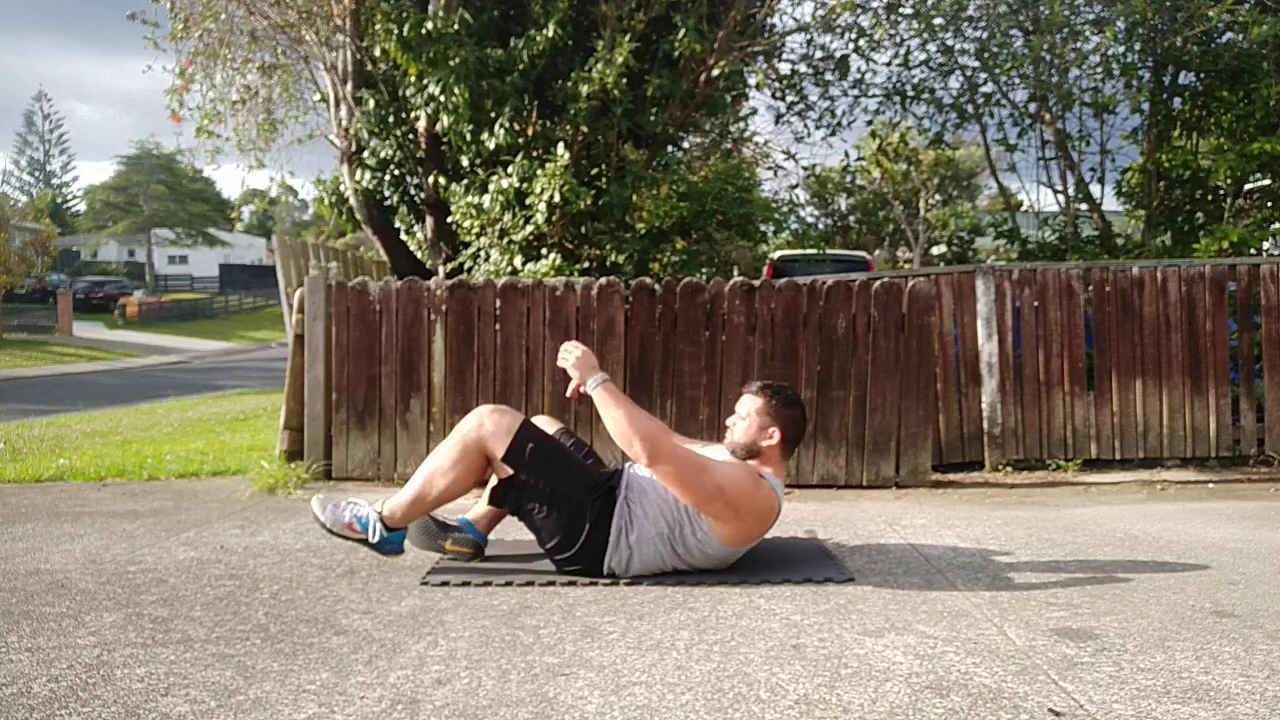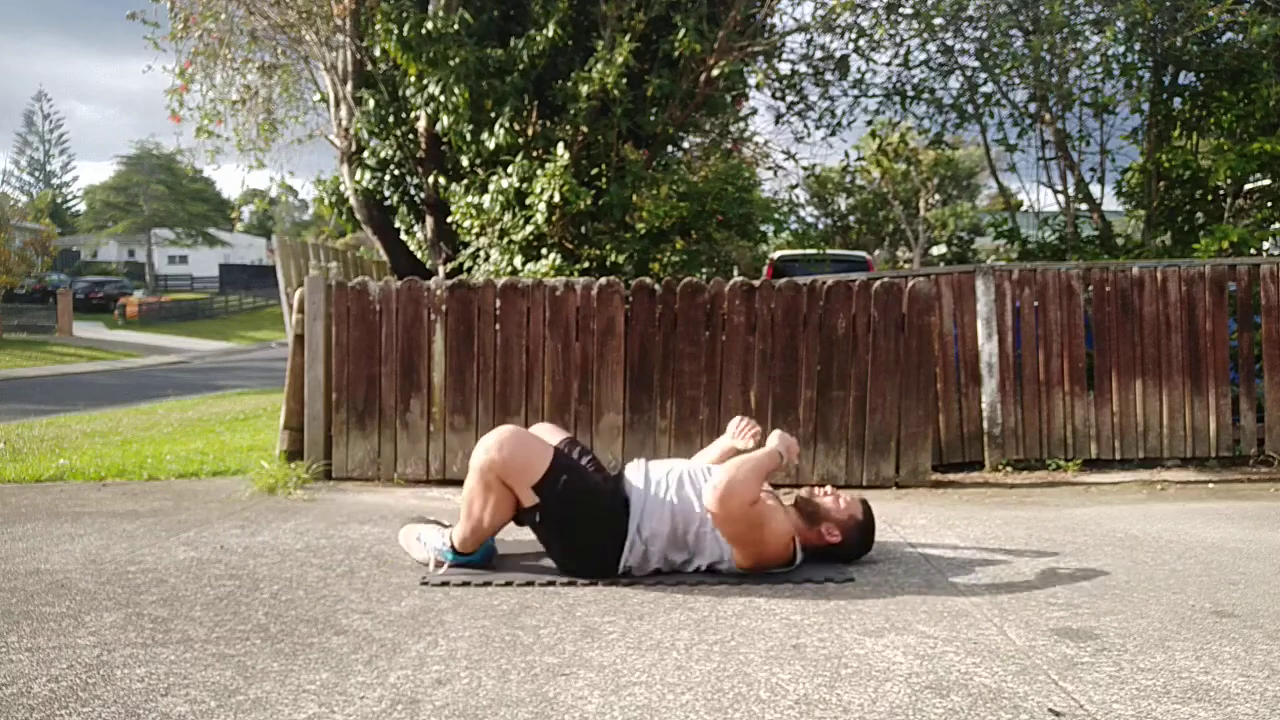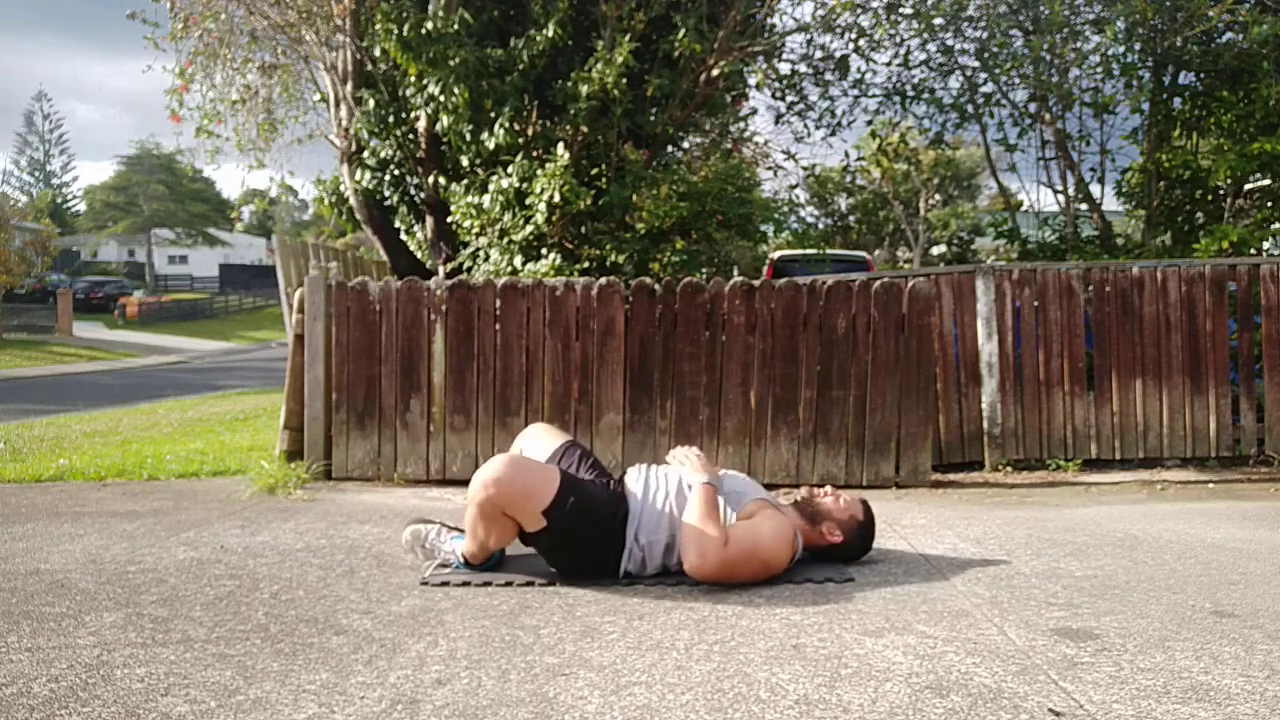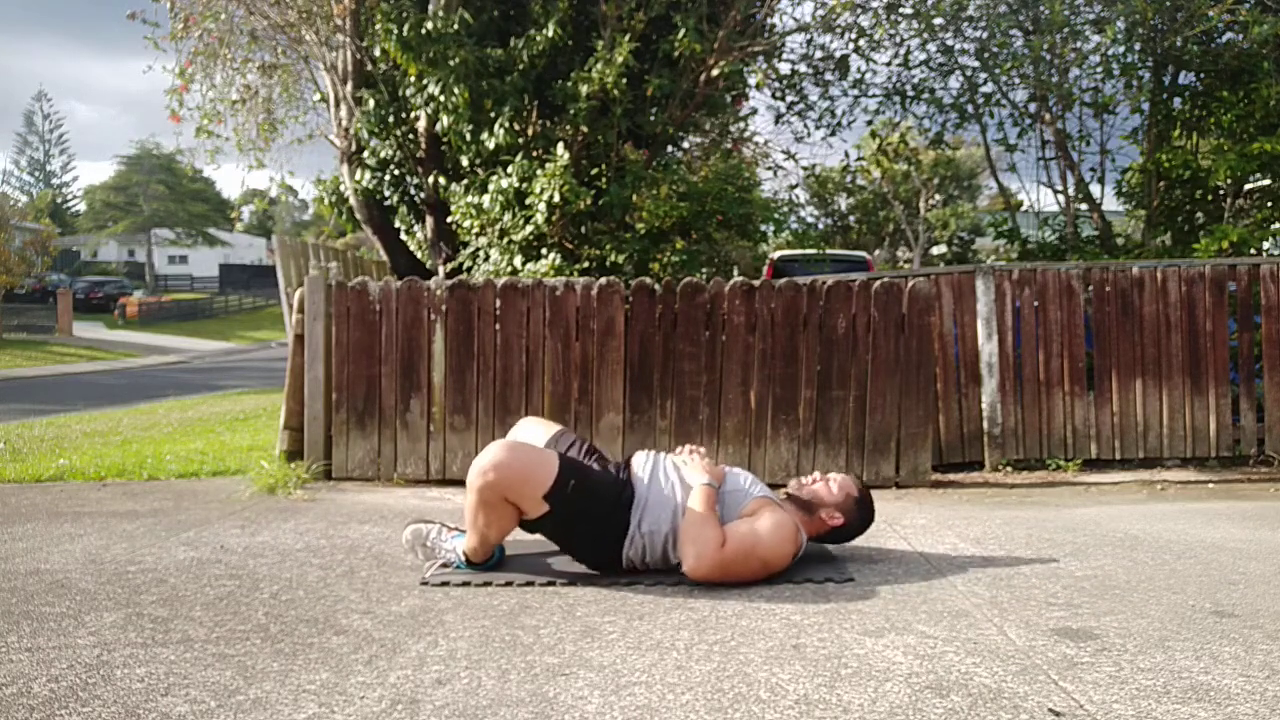
dt=1s
person 1, frame 1
left shoulder: (751, 497)
right shoulder: (741, 467)
left elbow: (650, 451)
right elbow: (659, 444)
left wrist: (594, 376)
right wrist: (602, 391)
left hip: (593, 535)
right hip: (609, 498)
left knee: (487, 422)
right knee: (540, 428)
left ankle: (385, 525)
right ankle: (469, 531)
person 1, frame 2
left shoulder: (775, 536)
right shoulder: (768, 509)
left elbow: (721, 498)
right elbow: (695, 479)
left wrist: (775, 456)
right wrist: (733, 441)
left hip: (606, 534)
right hip: (616, 500)
left knee: (501, 445)
right knee: (543, 435)
left ankle: (462, 547)
right ankle: (475, 529)
person 1, frame 3
left shoulder: (779, 539)
right shoulder: (770, 512)
left elbow: (702, 560)
left wrist: (702, 480)
right wrist: (693, 468)
left hip: (608, 534)
right hip: (615, 496)
left knee: (499, 475)
right knee: (535, 435)
left ankle: (470, 553)
right ankle: (484, 531)
person 1, frame 4
left shoulder: (781, 534)
right shoulder: (770, 505)
left elbow: (700, 561)
left wrist: (704, 482)
right wrist: (699, 468)
left hip: (614, 522)
right hip: (621, 481)
left knee: (498, 462)
right knee: (529, 431)
left ankle: (471, 552)
right ankle: (484, 531)
